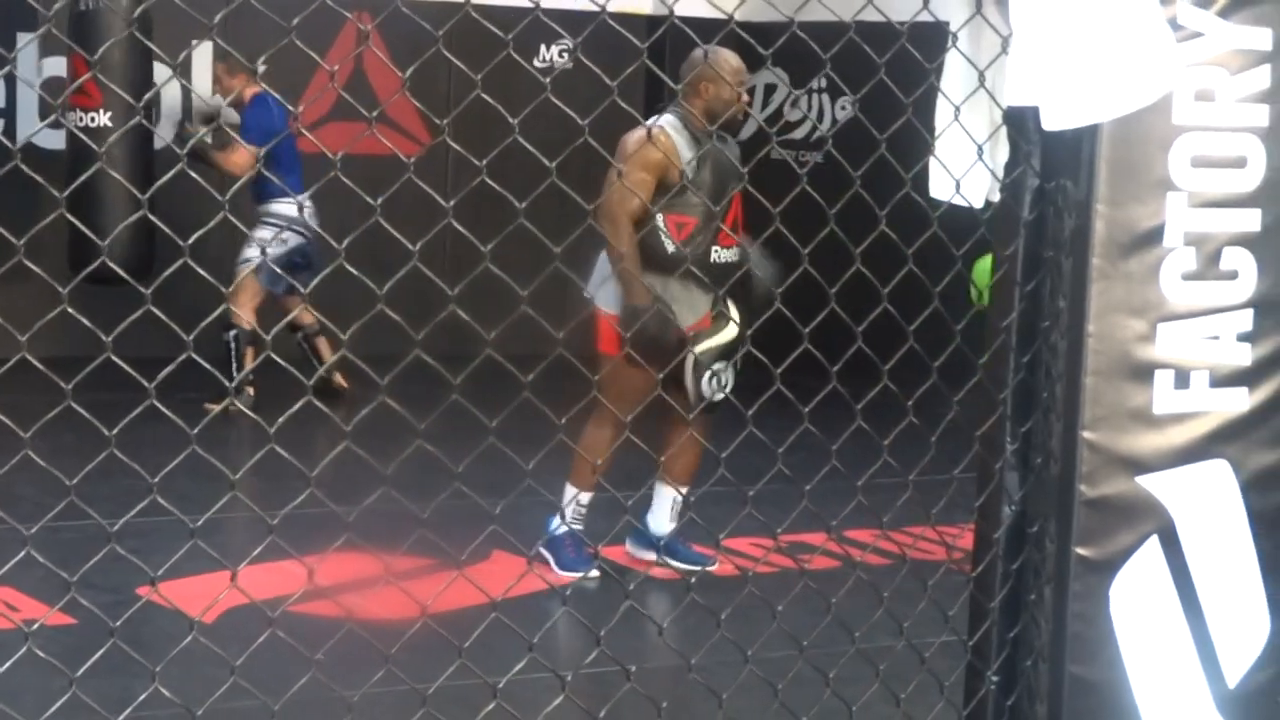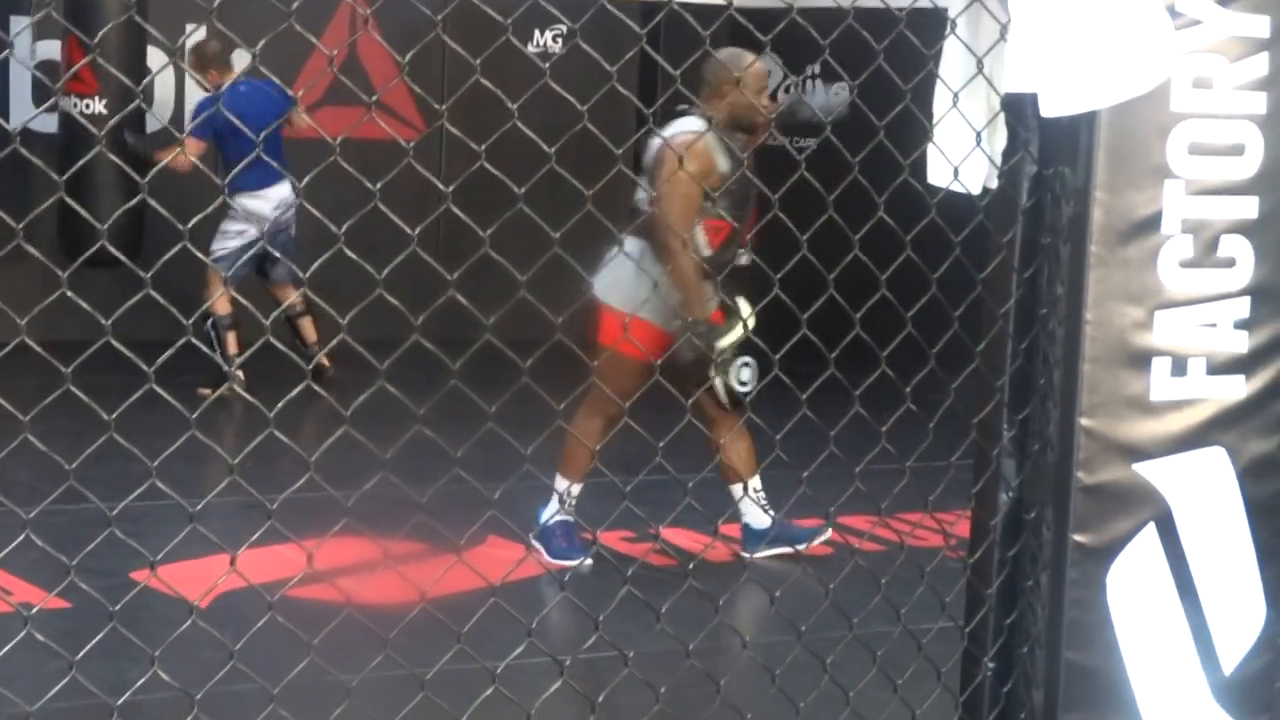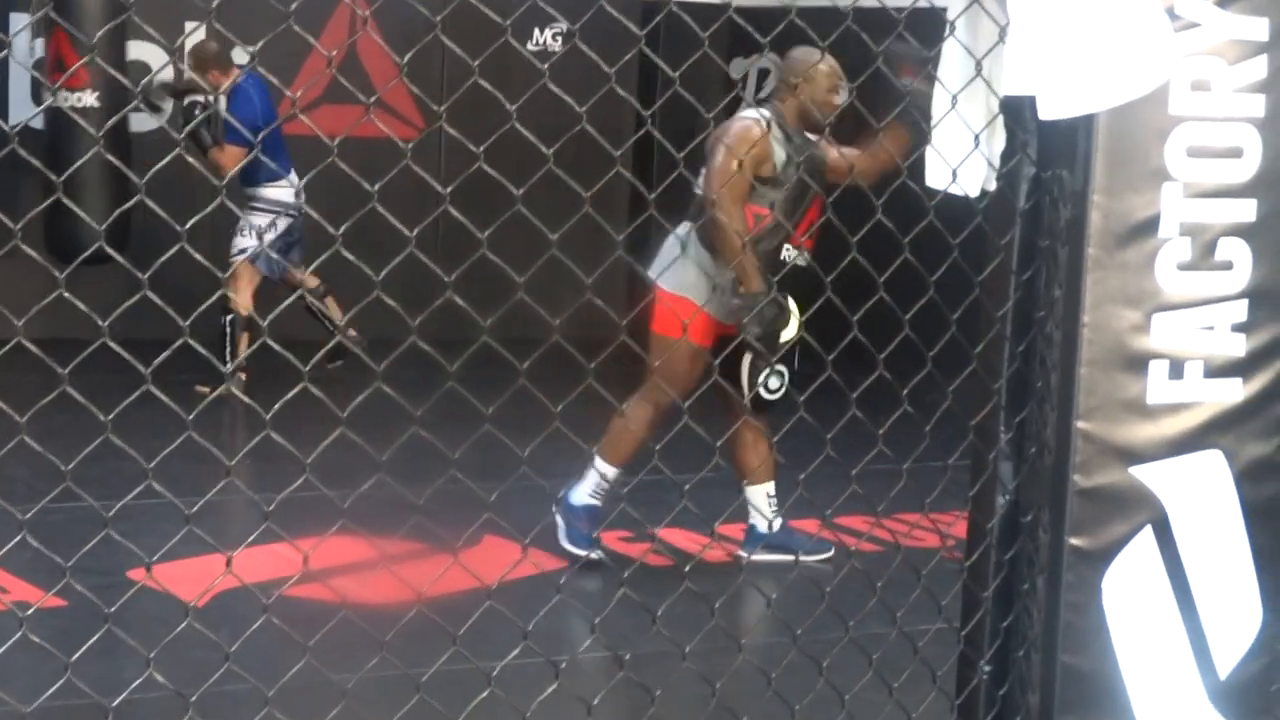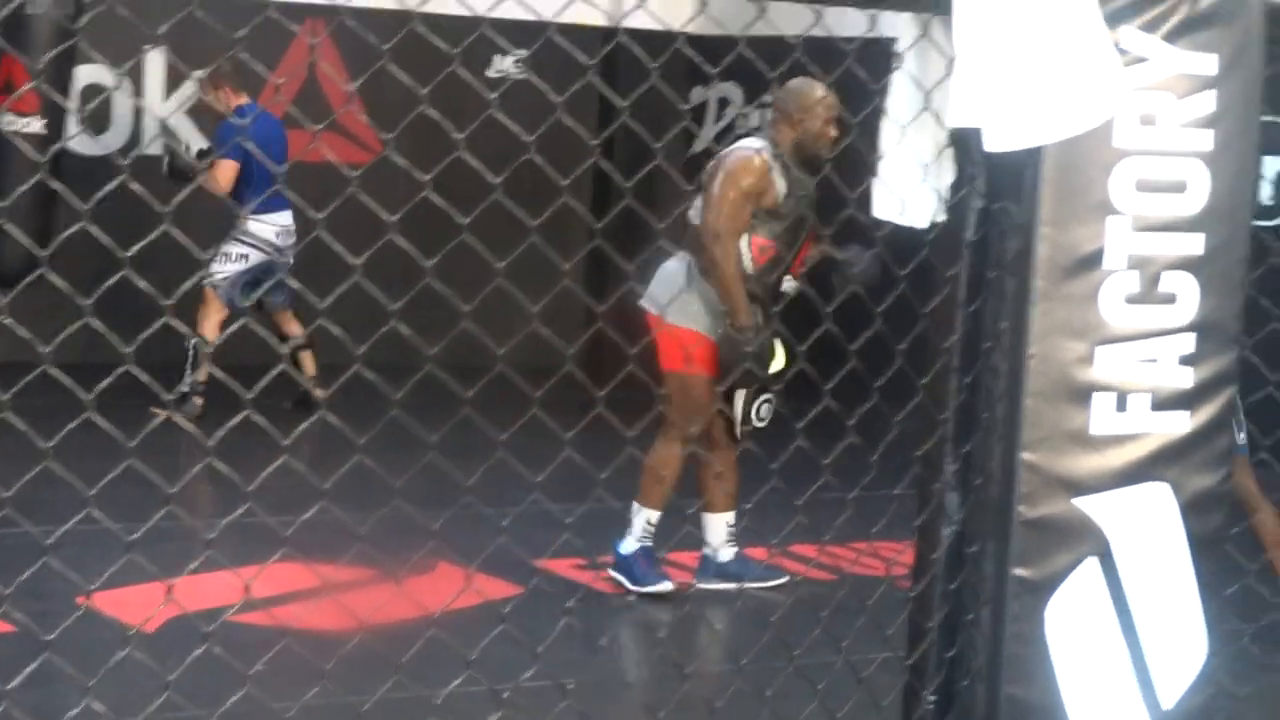
dt=0.3s
person 1, frame 1
left shoulder: (720, 146)
right shoulder: (658, 140)
right elbow: (616, 216)
left wrist: (744, 250)
right wrist: (640, 302)
left hip: (695, 298)
right hip: (639, 296)
left knee: (693, 415)
right knee: (617, 414)
left ankle: (656, 531)
right ankle: (563, 530)
person 1, frame 2
left shoulder: (723, 139)
right shoulder: (689, 145)
left elbow: (751, 140)
right elbow: (674, 233)
right wrist: (692, 320)
left hip: (698, 296)
right hip: (645, 293)
left knee: (725, 406)
right knee: (606, 405)
left ankle: (759, 526)
right ankle: (555, 517)
person 1, frame 3
left shoulder: (809, 148)
right shoulder: (750, 131)
left elbow: (870, 165)
right elbow: (719, 207)
right wrist: (753, 286)
left hip: (749, 291)
right hip: (695, 279)
left knee: (751, 406)
right knee: (660, 394)
left ankle: (764, 528)
right ankle: (582, 501)
person 1, frame 4
left shoulder: (795, 177)
right shoulder: (750, 161)
left elbow: (777, 252)
right elbow: (717, 239)
right wrist: (744, 321)
left hip: (733, 317)
right hip: (690, 308)
left knee: (726, 432)
right knee: (686, 427)
left ankle: (720, 557)
right ankle: (633, 547)
person 2, frame 1
left shoulder: (256, 110)
right shoulder: (269, 105)
left elbow: (237, 164)
left wrist: (203, 150)
left hip: (281, 215)
right hip: (298, 213)
left knee: (241, 300)
right knee: (293, 301)
left ankle: (242, 391)
right ankle: (333, 375)
person 2, frame 2
left shoulder: (214, 107)
right shoulder: (268, 89)
left elbow: (182, 162)
right elbow: (300, 123)
left wrist: (143, 150)
left hip: (250, 207)
right hip: (281, 199)
left knee: (216, 289)
right knee: (283, 286)
left ankle: (232, 374)
right ankle: (317, 359)
person 2, frame 3
left shoulder: (245, 105)
right shoulder: (246, 76)
left elbow: (227, 166)
right elbow: (199, 88)
left wrist: (199, 131)
right wrist: (174, 89)
left hip: (270, 197)
right hip: (282, 191)
left knee: (240, 282)
right knee: (294, 272)
left ankle: (234, 374)
right ankle: (343, 333)
person 2, frame 4
left shoulder: (234, 126)
right shoulder: (272, 122)
left elbow: (221, 185)
left wrist: (189, 170)
right wrist: (212, 162)
left hip: (254, 230)
right hip: (282, 227)
left knee: (210, 311)
right knee: (282, 313)
left ankle: (191, 398)
right ankle: (313, 388)
